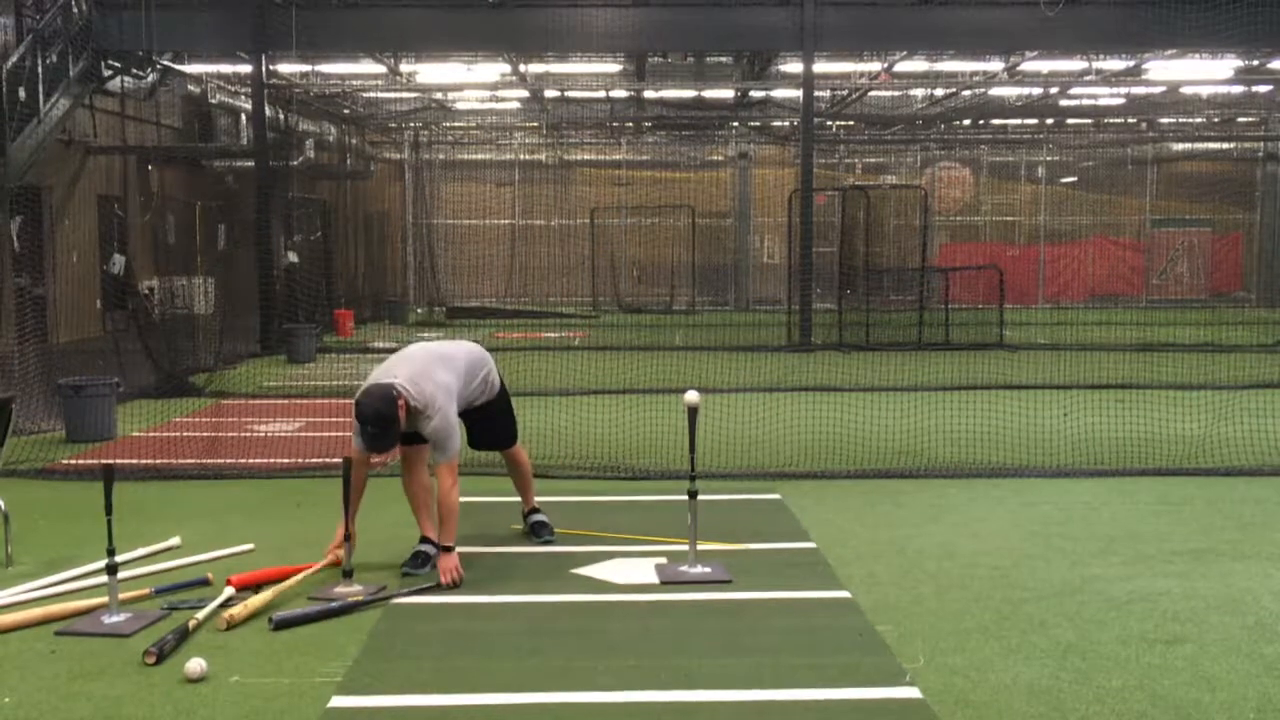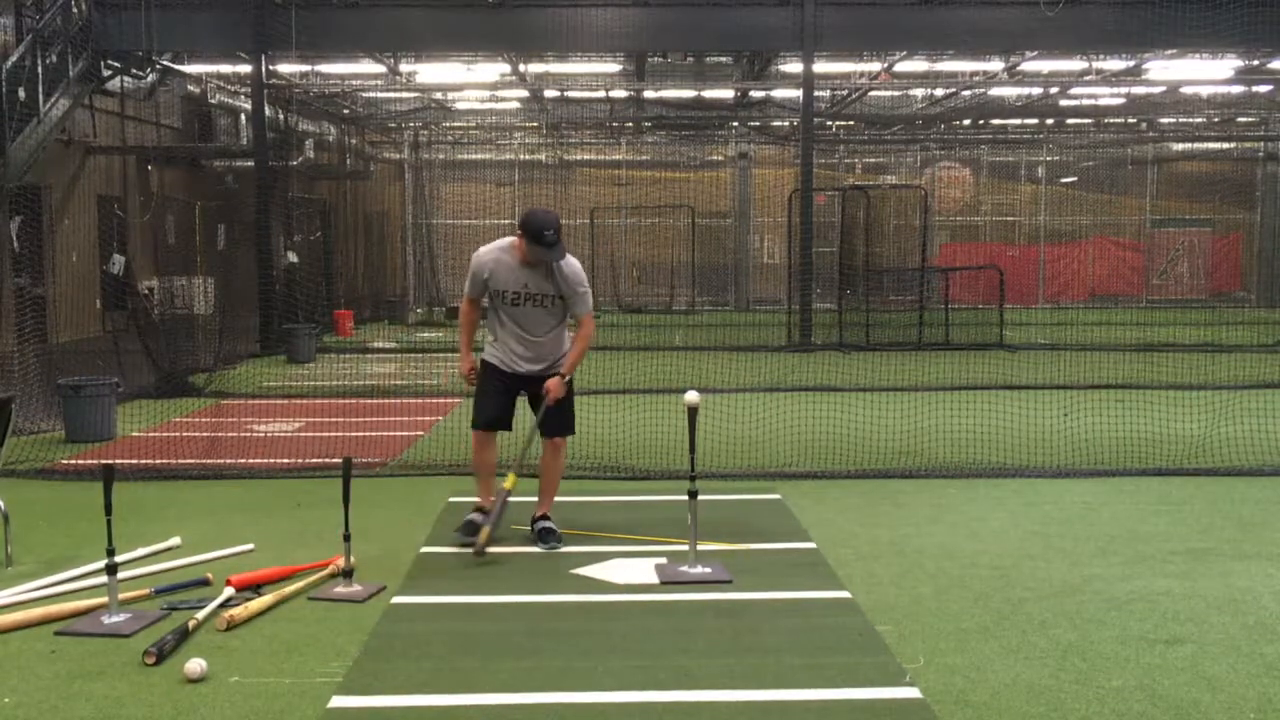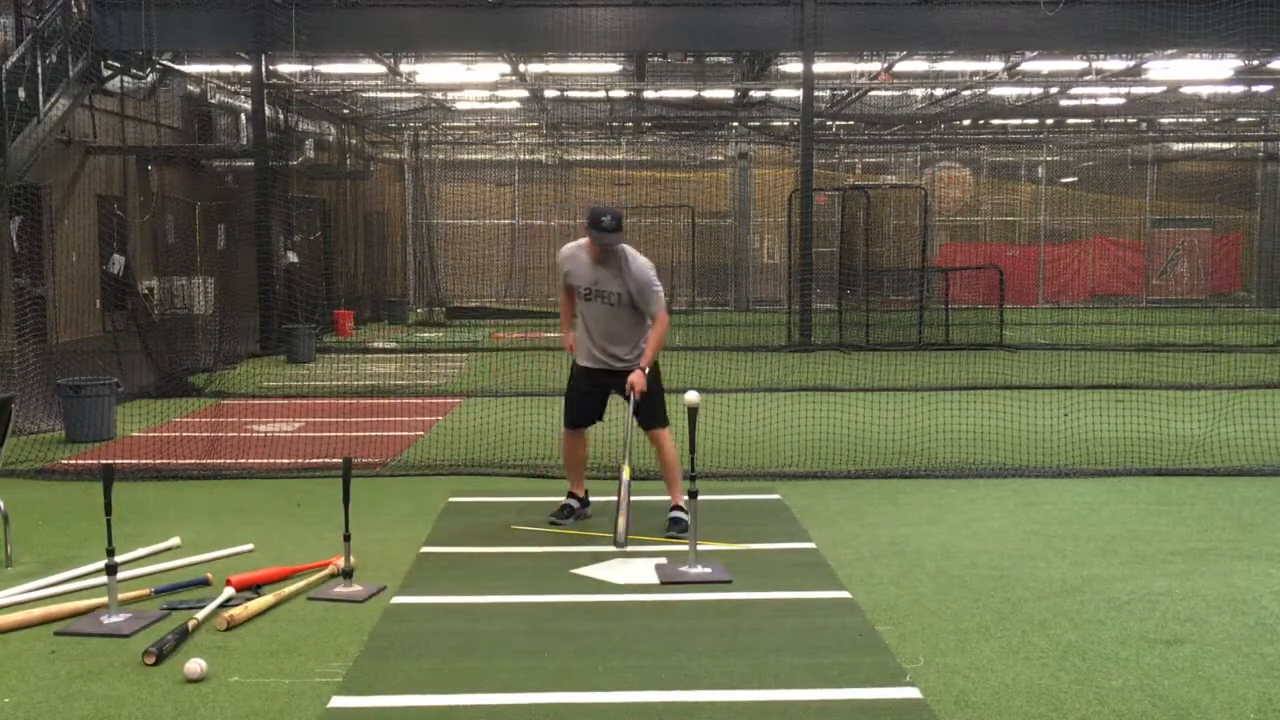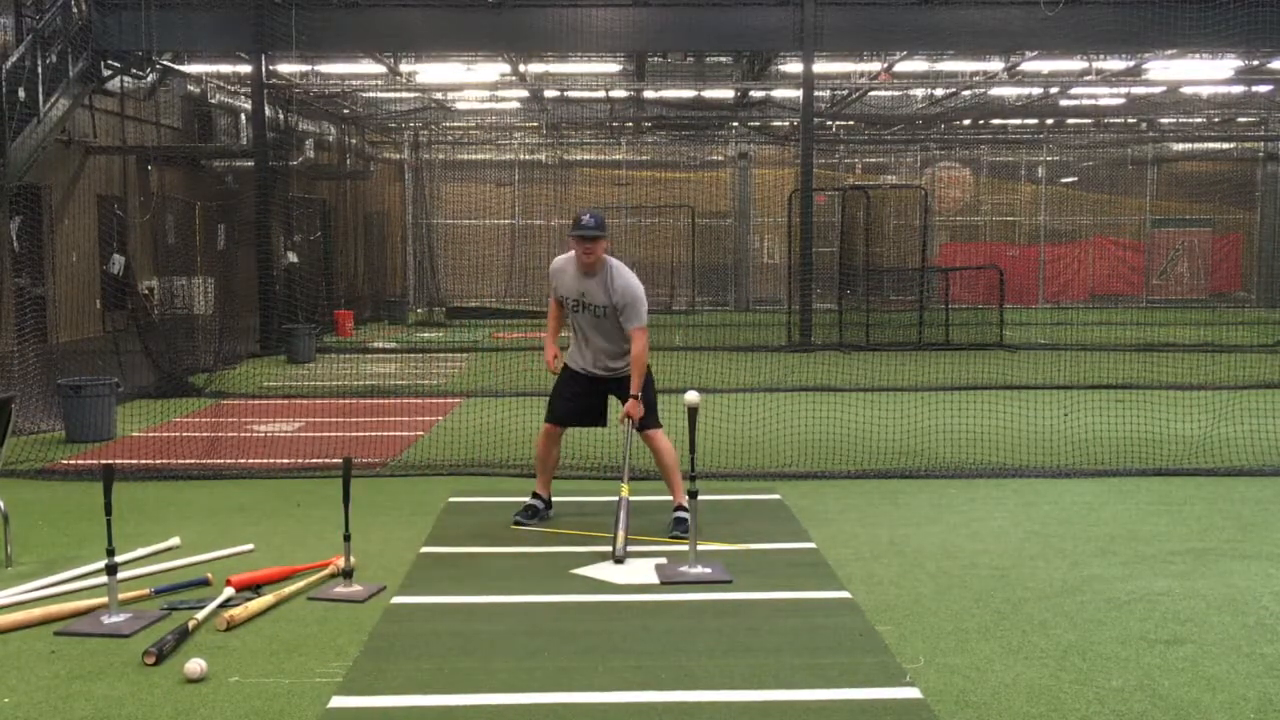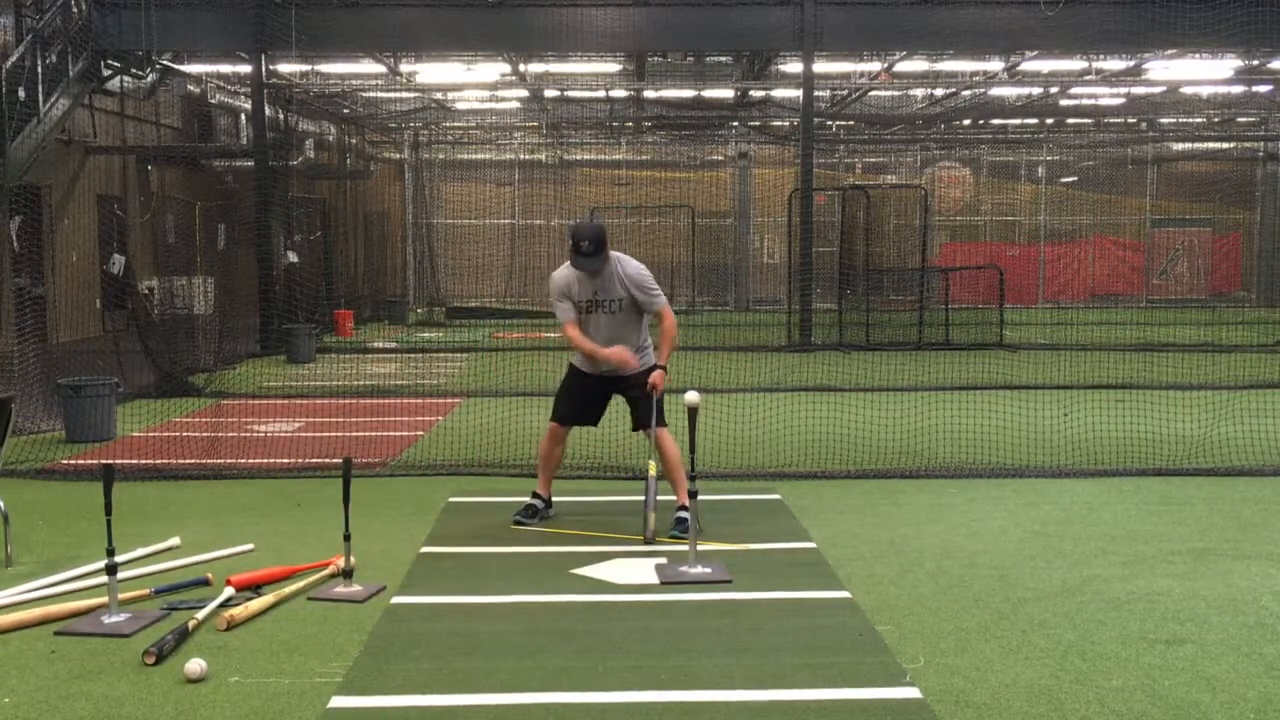
dt=1s
person 1, frame 1
left shoulder: (434, 410)
right shoulder: (368, 407)
left elbow: (447, 482)
right elbow: (359, 463)
left wrist: (448, 550)
right wrist: (348, 521)
left hip: (478, 379)
left knee: (509, 449)
right knee: (410, 458)
left ankle: (531, 510)
right ankle: (429, 542)
person 1, frame 2
left shoulder: (569, 270)
right shoulder: (486, 259)
left elbow: (585, 325)
right elbow: (470, 304)
left wrist: (564, 375)
right wrist: (466, 353)
left hip: (552, 367)
right hip: (500, 361)
left knee: (555, 440)
right knee: (483, 433)
left ankle: (542, 516)
right ankle: (483, 508)
person 1, frame 3
left shoulder: (640, 269)
right shoulder: (569, 256)
left elbow: (660, 323)
left wrist: (642, 369)
right wrist: (567, 328)
left hip: (635, 361)
right hip: (589, 360)
left knee: (657, 430)
right knee: (573, 427)
left ankle: (678, 506)
right ankle: (577, 497)
person 1, frame 4
left shoulder: (625, 283)
right shoulder: (559, 268)
left elbow: (639, 340)
left wrist: (635, 395)
right wrist: (551, 342)
left hip: (626, 369)
right hip: (580, 366)
left knee: (652, 432)
right knee: (550, 429)
left ankle: (682, 507)
right ankle: (541, 499)
person 1, frame 5
left shoulder: (632, 272)
right shoulder: (561, 280)
left elbow: (667, 317)
right elbow: (571, 333)
left wrist: (661, 366)
right wrist: (605, 354)
left hip: (637, 368)
right hip: (587, 367)
left knee: (658, 433)
right knee: (556, 428)
left ankle: (684, 507)
right ankle: (541, 498)
